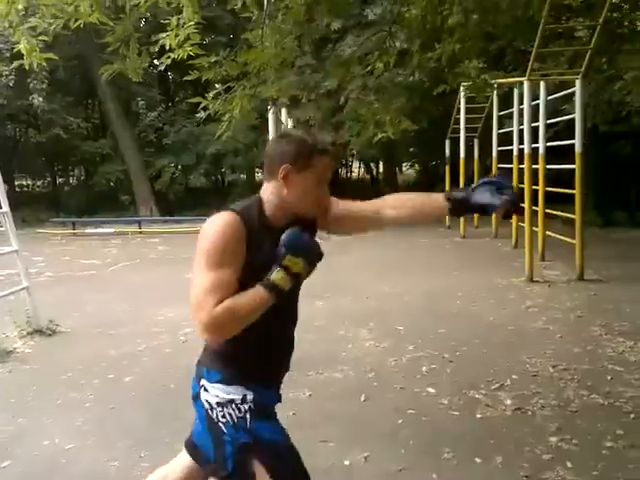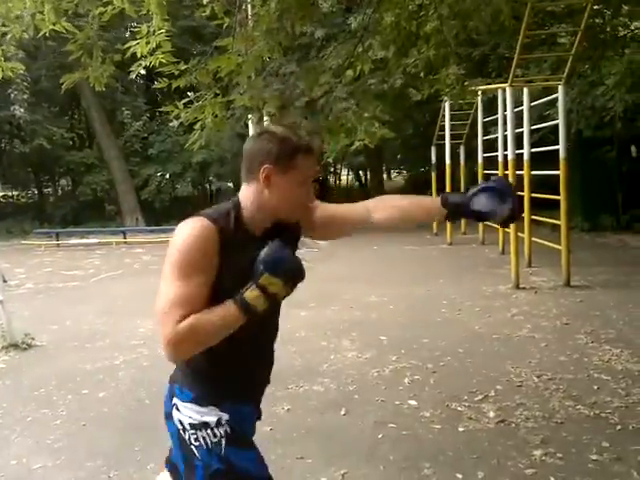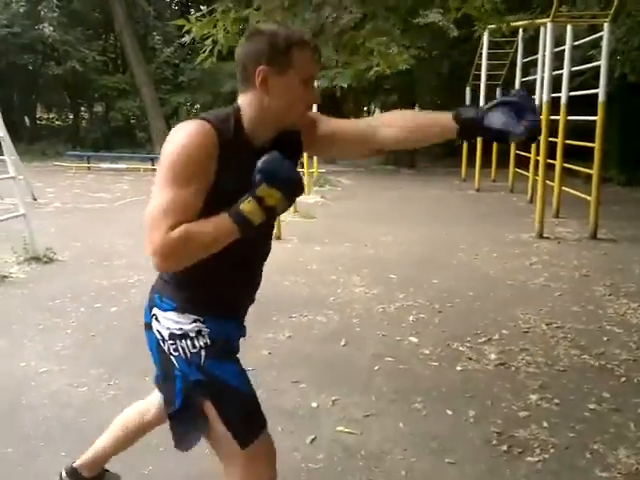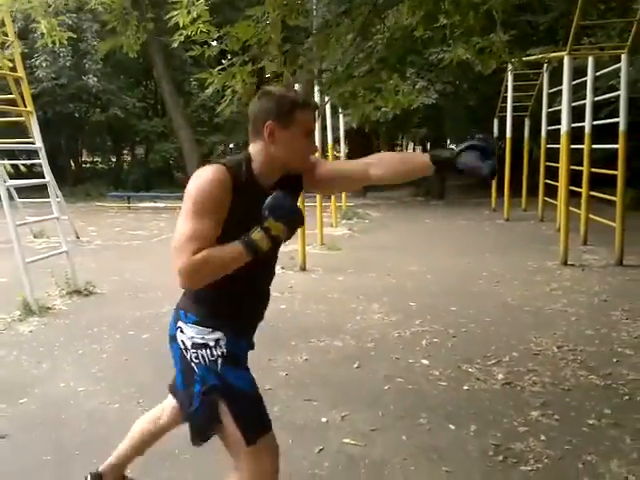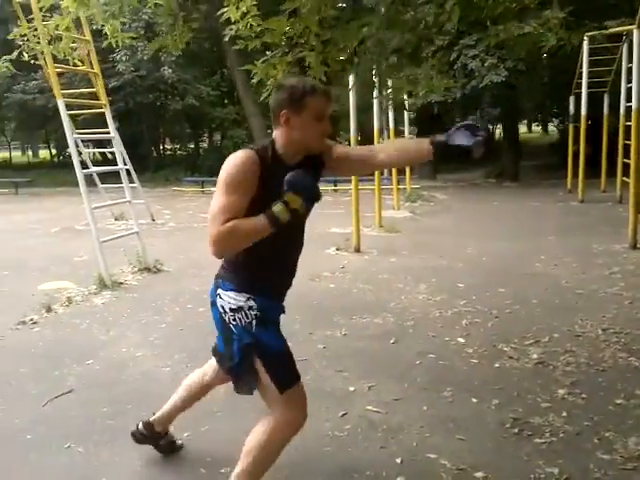
dt=1s
person 1, frame 1
left shoulder: (306, 215)
right shoulder: (226, 227)
left elbow: (386, 210)
right elbow: (211, 325)
left wrist: (463, 201)
right wrist: (283, 277)
left hip: (248, 385)
right hip: (230, 391)
person 1, frame 2
left shoulder: (290, 218)
right shoulder: (199, 234)
left elbow: (374, 213)
right elbow: (175, 341)
left wrist: (460, 204)
right wrist: (259, 293)
left hip: (233, 399)
right hip: (204, 407)
person 1, frame 3
left shoulder: (293, 130)
right shoulder: (196, 138)
left elbow: (381, 131)
right elbow: (164, 251)
left wrist: (470, 121)
right wrist: (255, 206)
left hip: (216, 315)
right hip: (186, 320)
left knee: (168, 402)
person 1, frame 4
left shoulder: (293, 174)
right shoulder: (214, 180)
left elbow: (372, 168)
right elbow: (187, 271)
left wrist: (445, 160)
right wrist: (263, 236)
left hip: (229, 332)
right hip: (206, 335)
left knee: (182, 407)
person 1, frame 5
left shoulder: (316, 156)
right shoulder: (245, 163)
left elbow: (379, 156)
right elbow: (219, 242)
left wrist: (442, 143)
right wrist: (283, 210)
left hip: (264, 297)
right hip: (242, 299)
left knee: (221, 371)
right knee: (289, 412)
left ankle: (154, 426)
